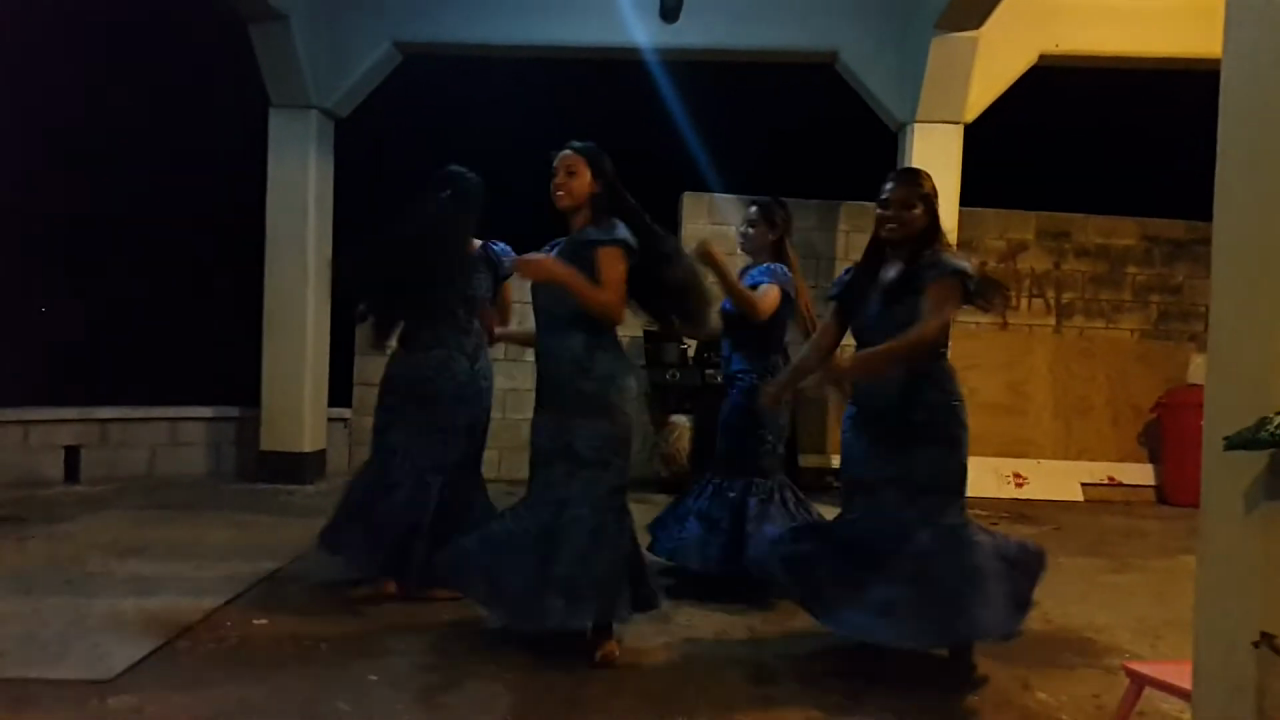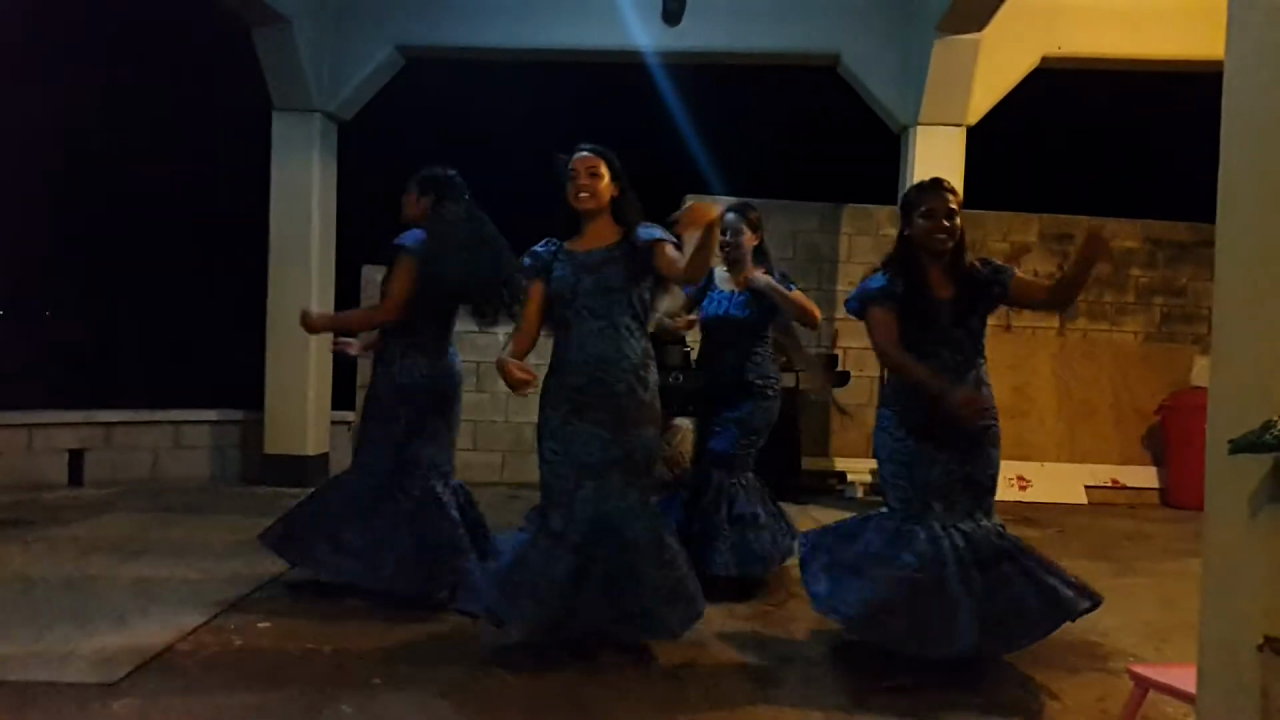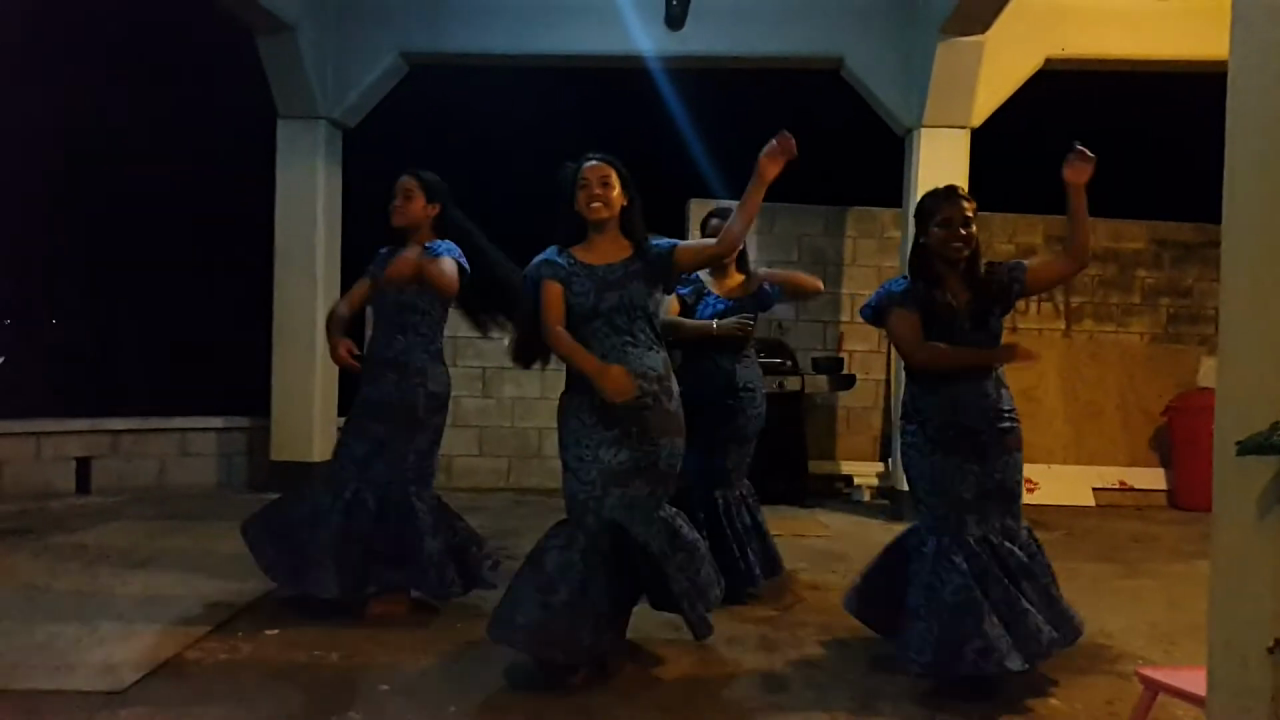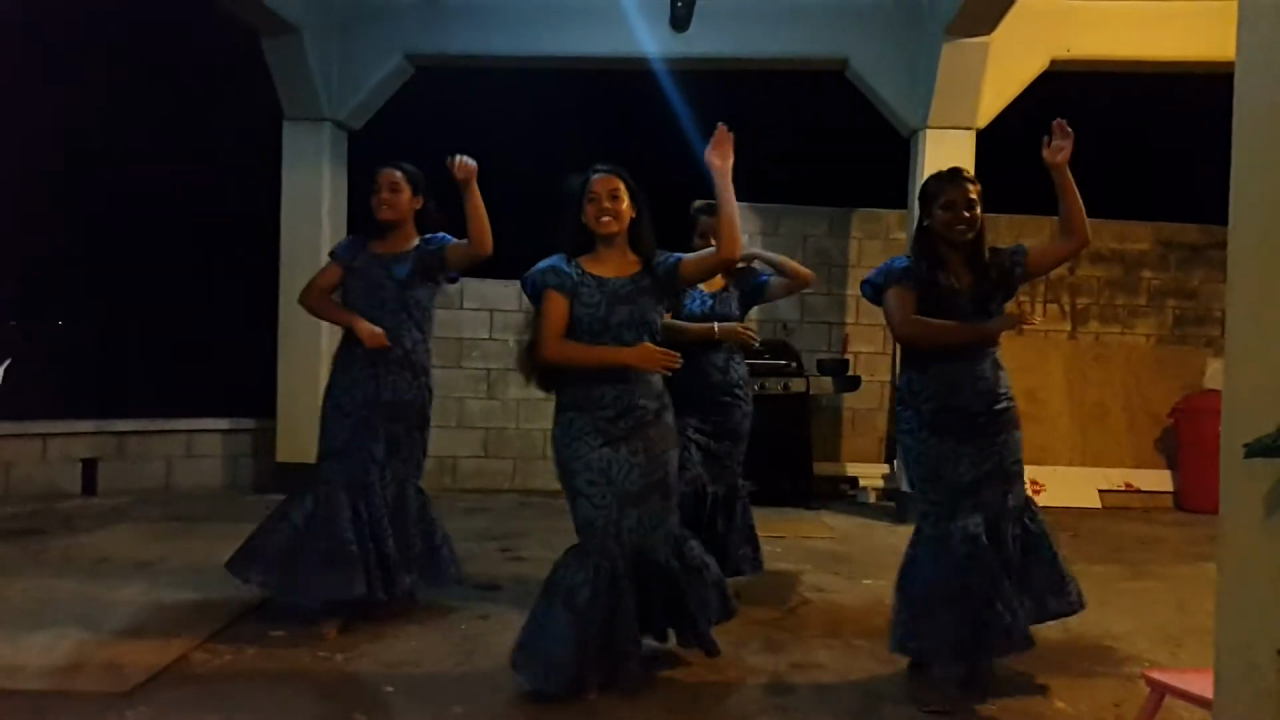
dt=0.3s
person 1, frame 1
left shoulder: (606, 236)
right shoulder: (560, 249)
left elbow: (612, 311)
left wrist: (559, 274)
right wrist: (519, 334)
left hip: (596, 390)
right hip: (558, 391)
left knee: (587, 499)
right knee: (555, 497)
left ankle: (604, 623)
right ankle: (560, 612)
person 1, frame 2
left shoulder: (642, 242)
right shoulder: (549, 256)
left elbow: (687, 273)
right elbow: (530, 323)
left wrist: (705, 232)
right wrist: (511, 357)
left hip: (629, 393)
right hip: (568, 396)
left knee: (623, 505)
right knee: (569, 506)
left ankle: (621, 620)
right ankle: (571, 620)
person 1, frame 3
left shoulder: (654, 256)
right shoulder: (556, 264)
left elbow: (726, 244)
right elbow: (554, 330)
left wrist: (760, 178)
right wrist: (596, 368)
left hip: (654, 409)
right hip: (589, 410)
left knee: (638, 518)
right knee: (594, 520)
left ankle: (605, 634)
right ankle: (576, 645)
person 1, frame 4
left shoulder: (659, 271)
right shoulder: (561, 274)
left elbow: (728, 253)
right elbow: (549, 348)
left wrist: (721, 176)
right wrist: (624, 356)
left hip: (647, 424)
right hip: (586, 426)
left knee: (649, 534)
right knee: (607, 538)
left ankle: (625, 644)
right ankle: (585, 660)
person 2, frame 1
left shoulder: (939, 269)
right shoulder: (861, 277)
left elbow: (928, 331)
right elbow: (823, 340)
left wrist: (871, 359)
right wrist: (786, 379)
left hip: (930, 420)
right hip: (868, 421)
left knee: (934, 527)
right knee: (867, 521)
left ankle: (958, 634)
right ankle: (876, 630)
person 2, frame 2
left shoulder: (983, 279)
right shoulder: (887, 286)
left elbow: (1053, 297)
right elbow: (891, 353)
left wrist: (1084, 261)
right wrist: (948, 392)
left hip: (974, 429)
right hip: (911, 426)
left knee: (972, 528)
right knee: (921, 530)
left ankle: (964, 636)
right ankle: (910, 635)
person 2, frame 3
left shoulder: (997, 282)
right shoulder: (905, 294)
left elbow: (1075, 259)
right elbow: (916, 353)
left wrist: (1075, 192)
right wrist: (992, 354)
left hip: (997, 436)
right hip: (935, 440)
left knee: (995, 541)
right knee: (959, 542)
left ankle: (985, 647)
right ankle: (957, 657)
person 2, frame 4
left shoulder: (998, 268)
right shoulder: (906, 273)
left elbow: (1075, 239)
right elbow: (906, 329)
left wrist: (1059, 169)
right wrist: (983, 329)
left hip: (993, 421)
right hip: (930, 425)
left knee: (1002, 528)
right knee: (951, 534)
left ankle: (975, 652)
right ankle: (926, 663)
person 3, frame 1
left shoulder: (408, 251)
right shoulder: (493, 256)
left elbow: (385, 318)
right elbow: (498, 321)
left wrist: (379, 335)
left hip: (410, 372)
right hip: (466, 376)
left knee: (399, 466)
right knee: (455, 473)
left ankle: (382, 570)
right ankle: (428, 576)
person 3, frame 2
left shoulder: (414, 243)
right shoulder: (467, 252)
left elbow: (391, 311)
left wrist: (326, 323)
right wrist: (361, 341)
left hip: (405, 376)
right hip: (441, 373)
left knee: (385, 472)
right knee: (427, 474)
left ankle: (406, 580)
right ankle: (440, 580)
person 3, frame 3
left shoulder: (443, 252)
right shoulder: (386, 258)
left elbow: (449, 284)
right elbow: (347, 307)
left wrist: (418, 264)
right wrist: (336, 337)
left hip: (418, 388)
right hip: (378, 384)
left knee: (397, 483)
right knee: (359, 477)
left ankle: (399, 583)
person 3, frame 4
left shoulder: (434, 251)
right shoulder: (354, 250)
left elbow: (481, 248)
right elbow: (311, 295)
left wrist: (470, 186)
right wrist: (355, 322)
left hip: (405, 385)
right hip: (351, 382)
left knee: (394, 484)
right knee: (344, 482)
left ankle: (394, 584)
right ankle: (342, 594)
person 4, frame 1
left shoulder: (773, 273)
right shoulder: (752, 273)
left elbow: (755, 311)
left wrist: (720, 269)
left hip: (753, 388)
right hip: (750, 387)
left knee: (736, 473)
right knee: (754, 471)
left ankle: (733, 566)
person 4, frame 2
left shoulder: (771, 283)
right shoulder: (706, 279)
left elbow: (813, 319)
right elbow: (673, 315)
left wrist: (767, 284)
right wrist: (676, 323)
left hip: (755, 394)
right hip: (714, 393)
left knee: (720, 470)
right knee: (720, 472)
left ankle: (731, 567)
right ankle: (744, 559)
person 4, frame 3
left shoulder: (755, 289)
right shoulder: (687, 282)
left elbow: (816, 287)
right elbow: (666, 323)
left wrist: (766, 275)
right wrist: (717, 327)
left hip: (741, 399)
right hip: (693, 398)
left knee: (722, 484)
right knee: (693, 483)
left ankle: (729, 576)
person 4, frame 4
left shoulder: (744, 282)
left elbow: (804, 279)
right elbow: (661, 326)
left wrist: (757, 256)
right wrist: (717, 331)
left hip: (729, 399)
right hip: (681, 399)
left knee: (722, 483)
right knee: (688, 482)
left ankle: (713, 569)
